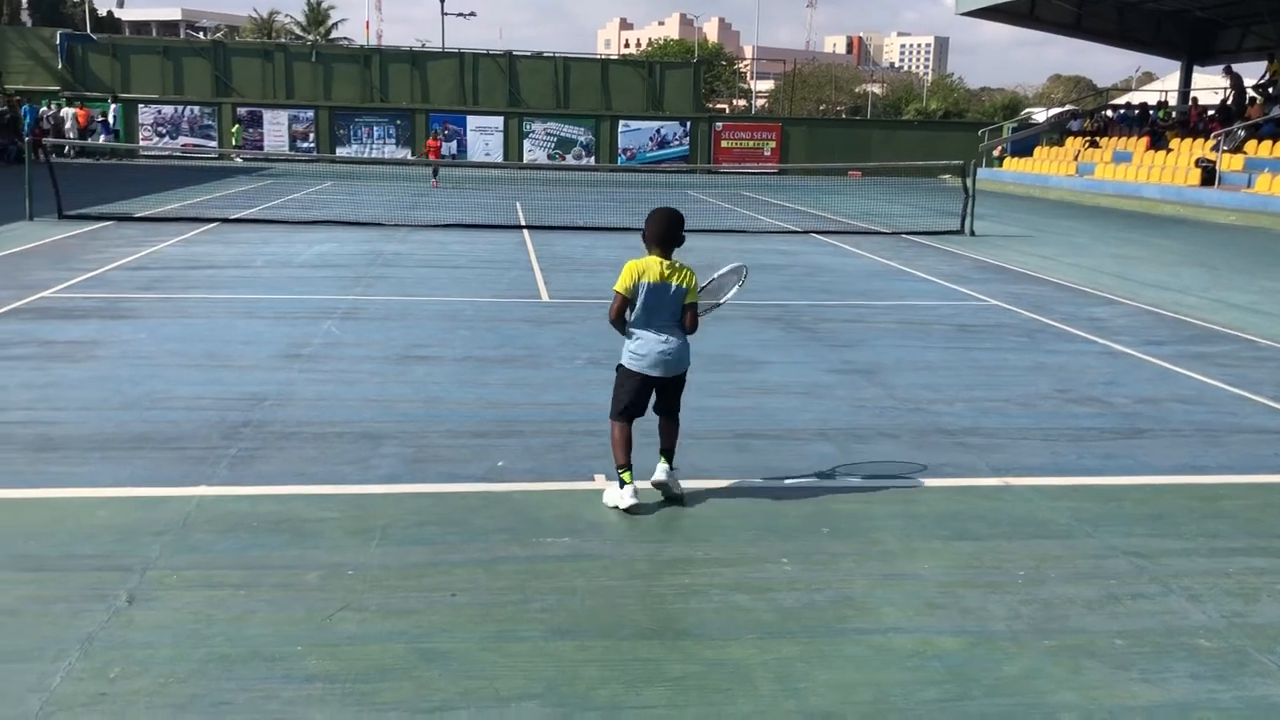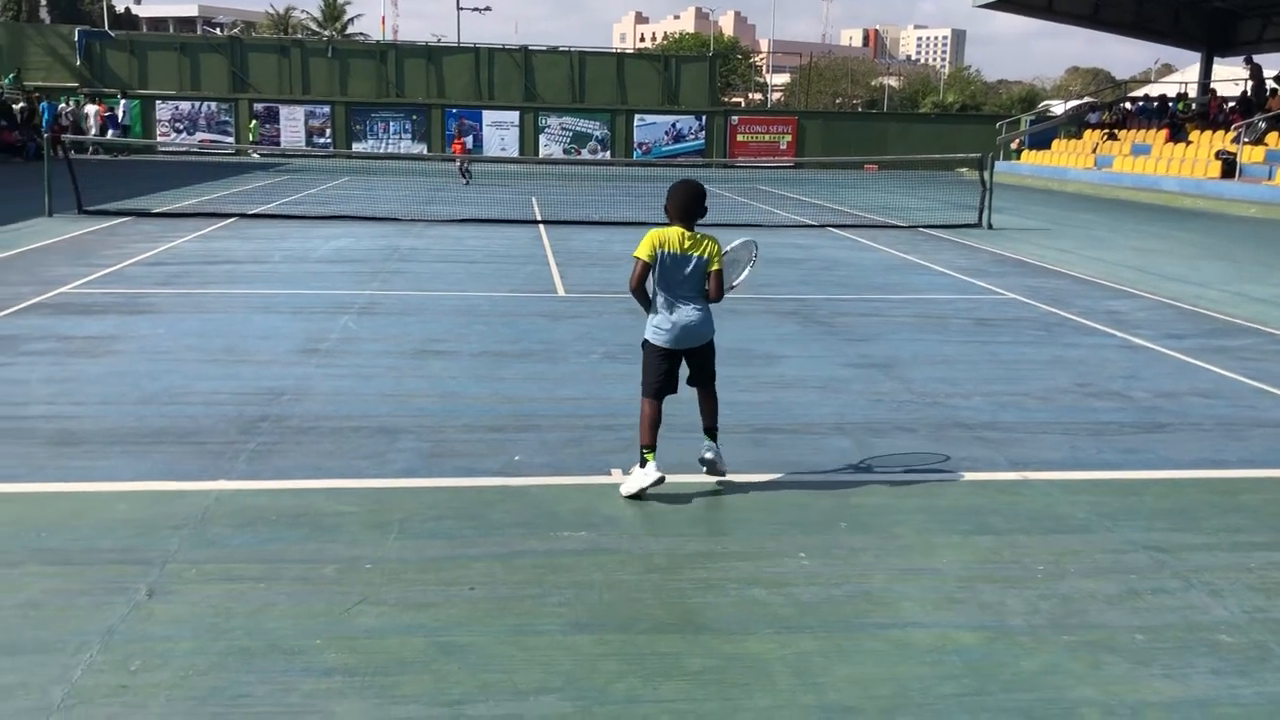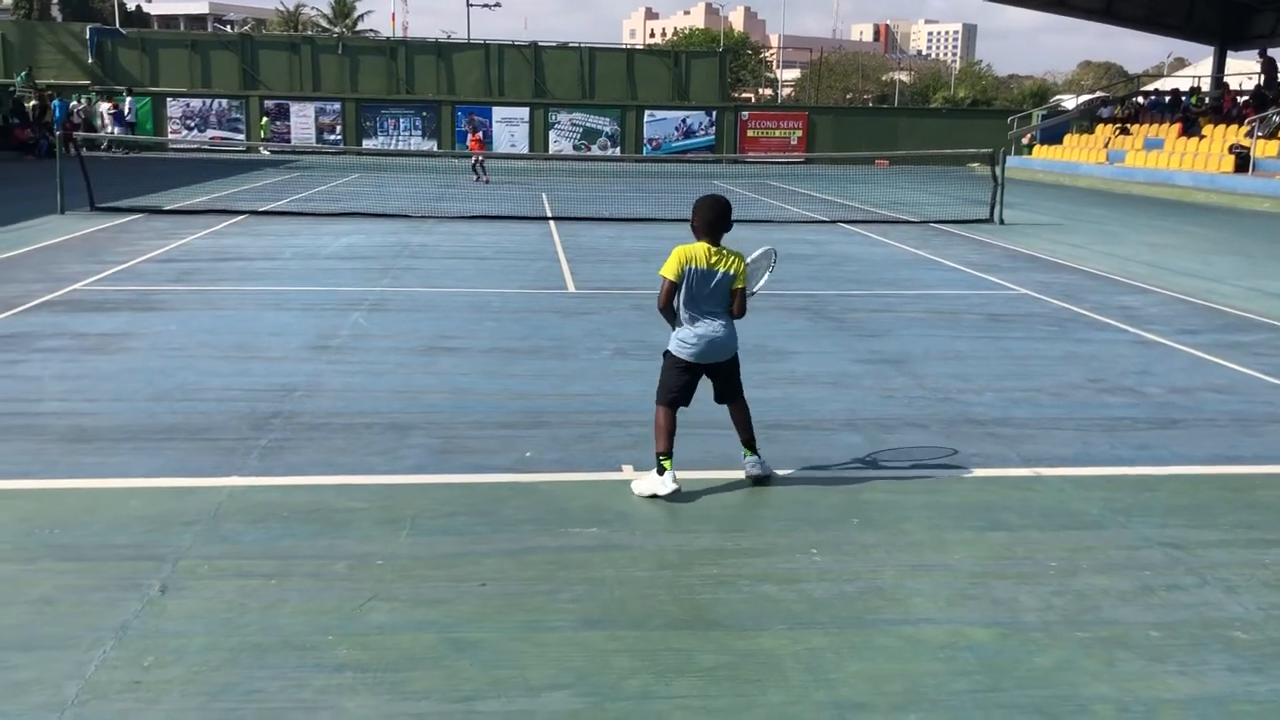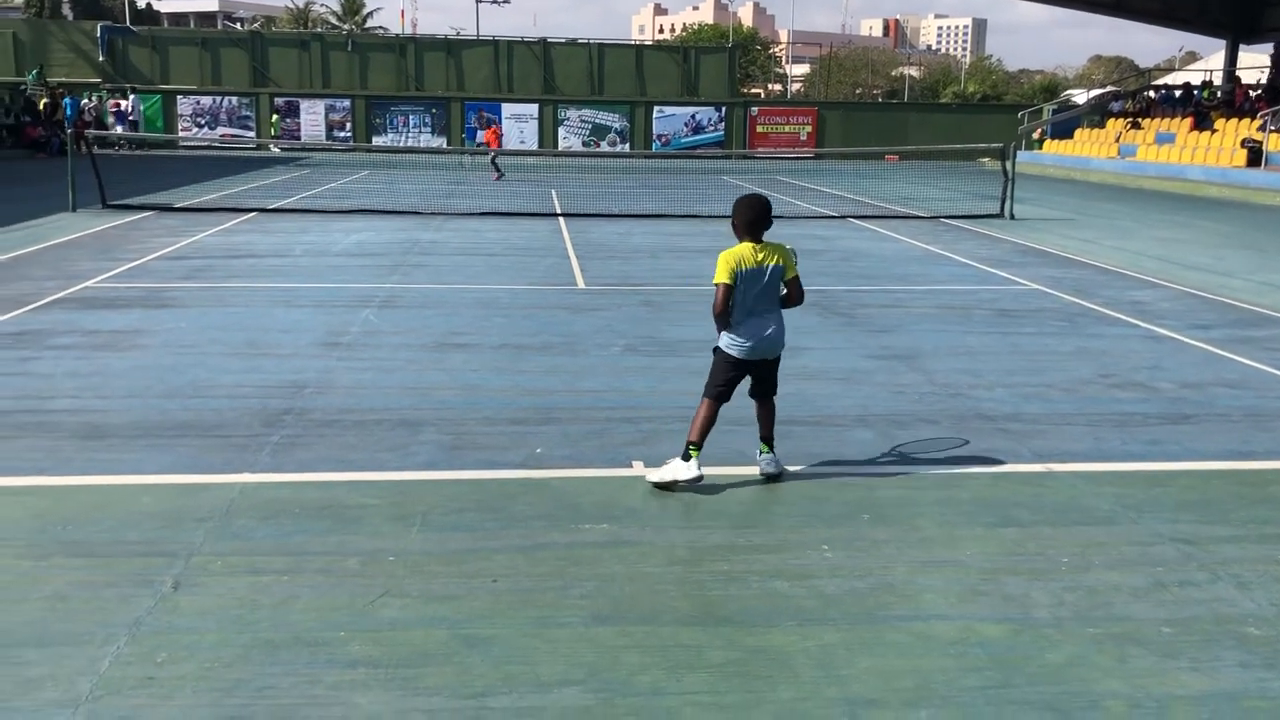
dt=0.2s
person 1, frame 1
left shoulder: (635, 269)
right shoulder: (687, 275)
left elbow: (615, 315)
right elbow: (690, 325)
left wrist: (630, 332)
left hip: (639, 357)
right hip: (675, 358)
left knee: (620, 419)
right knee: (668, 413)
left ankle: (625, 485)
right ankle: (665, 466)
person 1, frame 2
left shoulder: (655, 239)
right shoulder: (710, 246)
left elbow: (635, 284)
right elbow: (715, 294)
left wrist: (652, 305)
left hip: (662, 332)
right hip: (699, 332)
left knee: (651, 397)
right knee: (705, 386)
left ankle: (648, 465)
right ankle: (710, 445)
person 1, frame 3
left shoulder: (683, 255)
right shoulder: (737, 261)
left elbow: (663, 302)
right elbow: (737, 310)
left wrist: (676, 323)
left hip: (687, 346)
right hip: (724, 346)
left knee: (665, 406)
right knee: (735, 399)
left ankle: (663, 473)
right ankle: (753, 459)
person 1, frame 4
left shoulder: (729, 258)
right shoulder: (782, 254)
left elbow: (720, 306)
right elbow: (797, 297)
left wrist: (724, 328)
left hip: (737, 344)
right hip: (772, 343)
left knee: (710, 400)
right knee: (764, 396)
left ankle: (688, 461)
right ankle: (768, 455)
